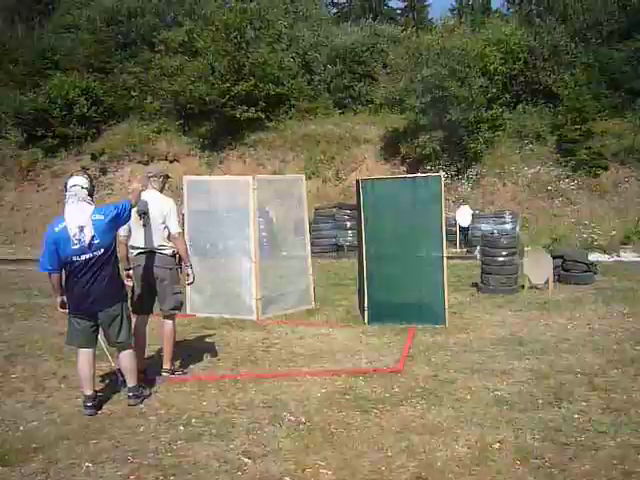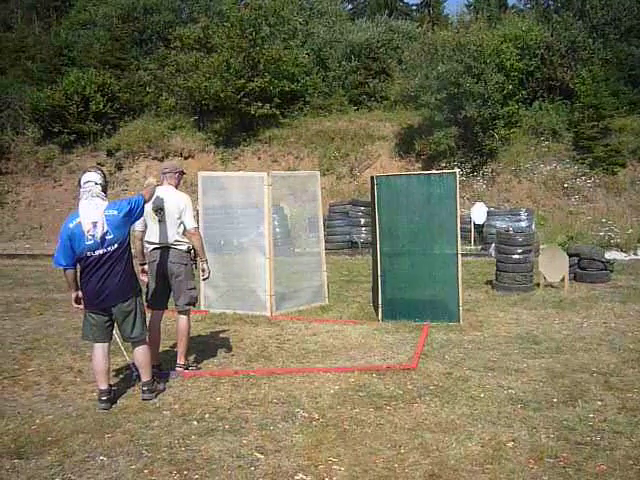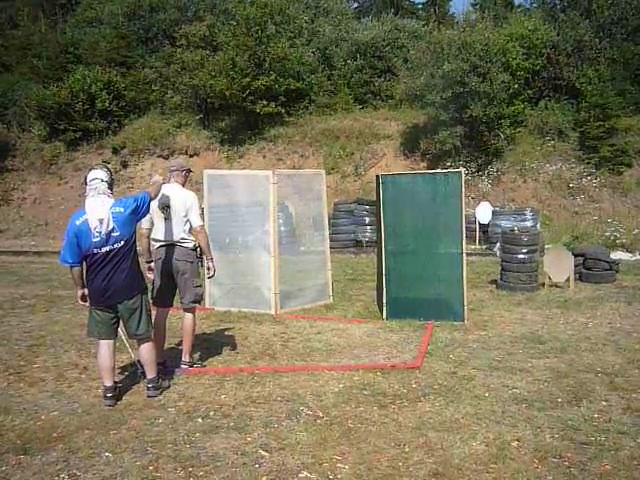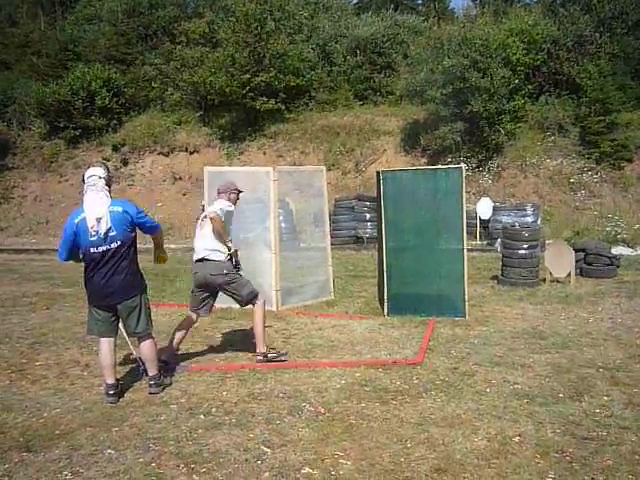
dt=1s
person 1, frame 1
left shoulder: (55, 228)
right shoulder: (106, 215)
left elbow: (53, 270)
right elbow: (131, 202)
left wrist: (59, 295)
right wrist: (136, 189)
left hip: (78, 300)
right hip: (111, 296)
left knee: (85, 348)
right knee: (124, 344)
left ankle: (89, 400)
right ankle: (134, 391)
person 1, frame 2
left shoulder: (70, 224)
right shoulder: (119, 211)
left elbow: (68, 266)
right elbow: (144, 197)
left wrist: (74, 290)
right wrist: (152, 185)
left hip: (94, 296)
right hip: (125, 291)
left knee: (100, 343)
right knee: (138, 339)
left ankle: (104, 394)
right ankle: (148, 385)
person 1, frame 3
left shoulder: (77, 221)
right shoulder: (126, 208)
left elbow: (74, 263)
right elbow: (150, 195)
left wrist: (80, 288)
right wrist: (157, 183)
left hip: (99, 293)
right hip: (131, 289)
left knee: (105, 341)
right knee: (143, 336)
left ankle: (109, 391)
right ankle: (153, 382)
person 1, frame 4
left shoulder: (75, 219)
right shoulder: (125, 209)
left elbow: (66, 255)
right elbow: (154, 229)
right wrist: (159, 249)
left hip: (98, 291)
right hip: (129, 287)
left knee: (105, 338)
right knee: (144, 334)
left ankle: (111, 388)
right ankle: (155, 379)
person 2, frame 1
right shoulder: (166, 202)
left elbow: (122, 240)
right elbow: (176, 236)
left wrist: (127, 267)
right wrist: (188, 265)
left hip: (139, 261)
right hip: (163, 260)
left knee: (141, 317)
right knee: (168, 315)
left ankle: (139, 367)
right ankle: (167, 366)
person 2, frame 2
right shoulder: (181, 198)
left elbow: (137, 235)
right elbow: (192, 232)
left wrist: (141, 263)
right wrist: (203, 260)
left hip: (154, 257)
right hip: (178, 256)
left knee: (156, 312)
right knee: (183, 311)
left ankle: (154, 362)
right ankle: (181, 361)
person 2, frame 3
left shoulder: (153, 197)
right shoulder: (188, 196)
left elbow: (144, 233)
right elbow: (198, 230)
left wrist: (148, 260)
right wrist: (209, 259)
left hip: (161, 255)
right hip: (184, 254)
left knee: (161, 309)
right knee: (189, 309)
left ankle: (159, 359)
right ankle: (186, 359)
person 2, frame 4
left shoulder: (204, 213)
right shoulder: (226, 207)
right elbow: (214, 216)
right wrist: (228, 243)
left hip: (200, 268)
right hip: (220, 267)
left knee: (193, 314)
right knee: (258, 302)
left ankle: (168, 352)
right ankle: (262, 351)
